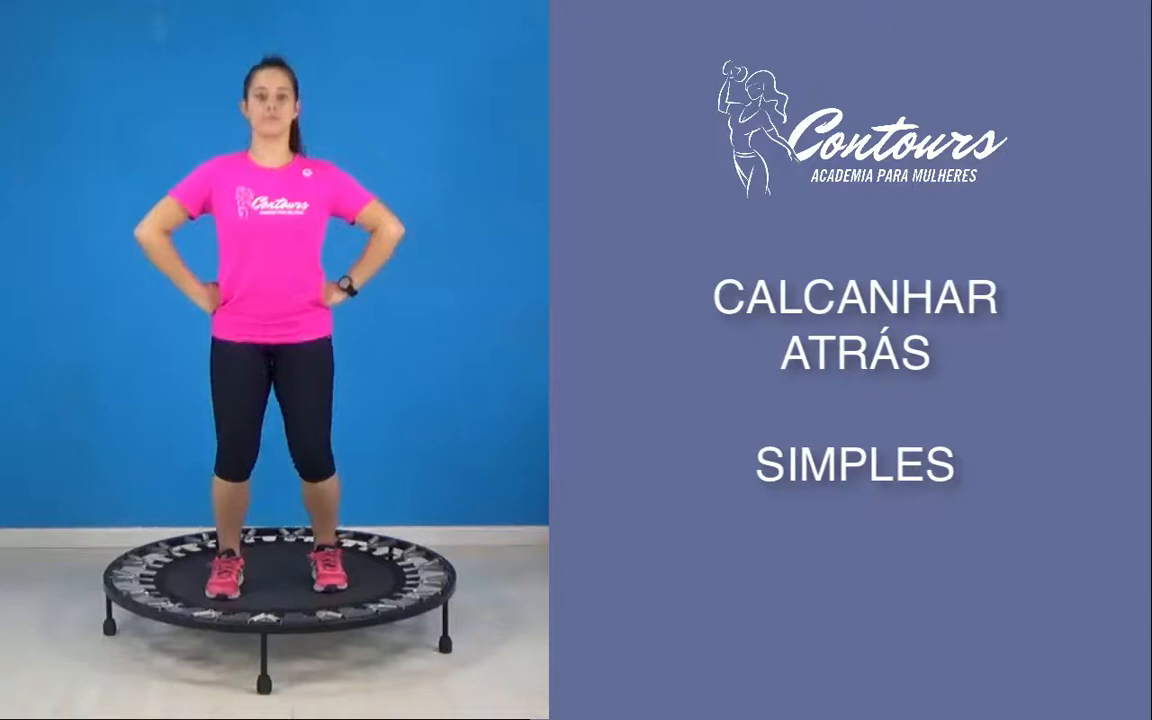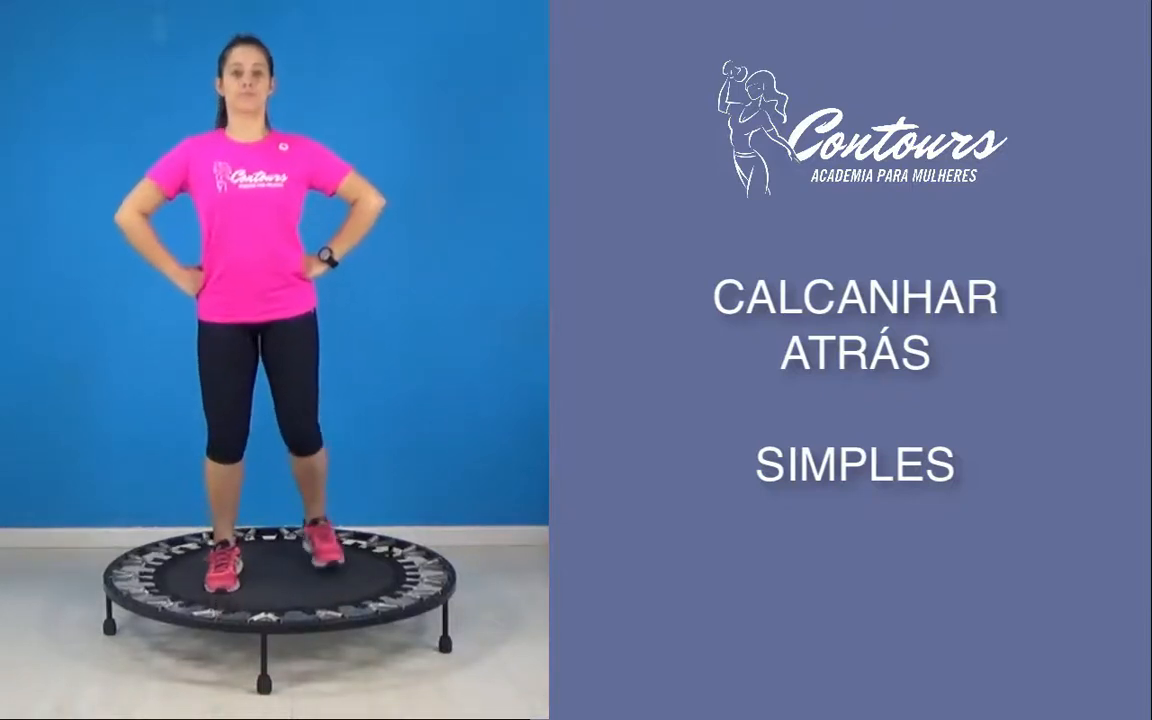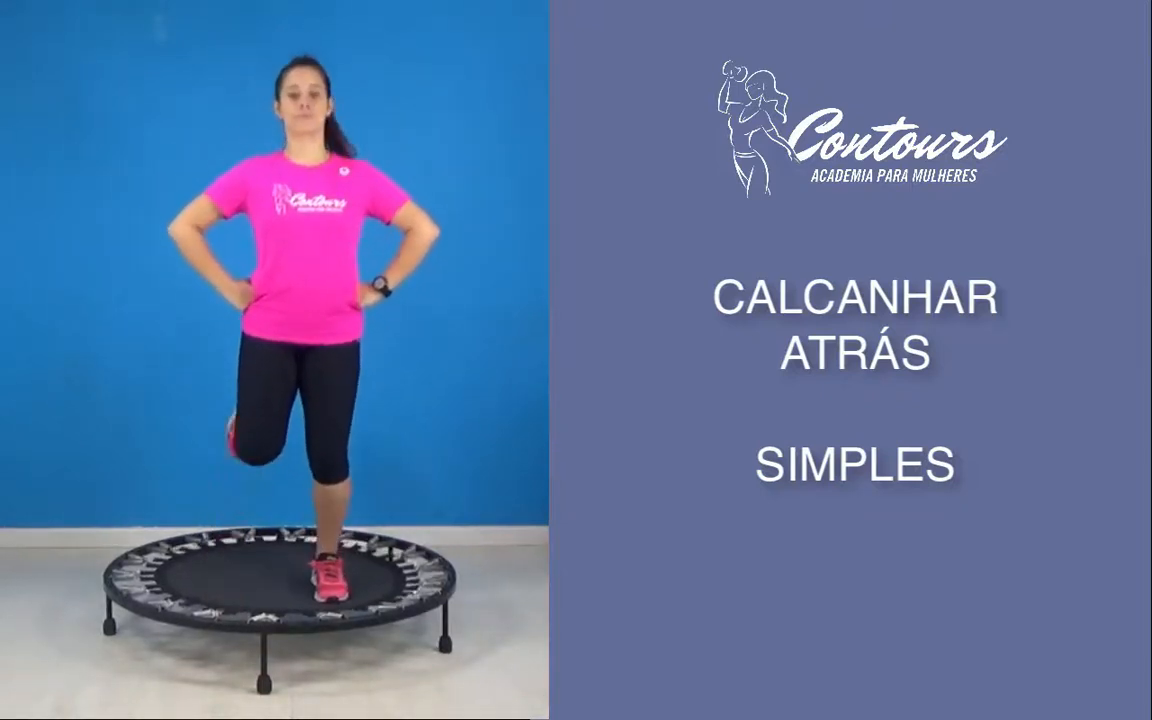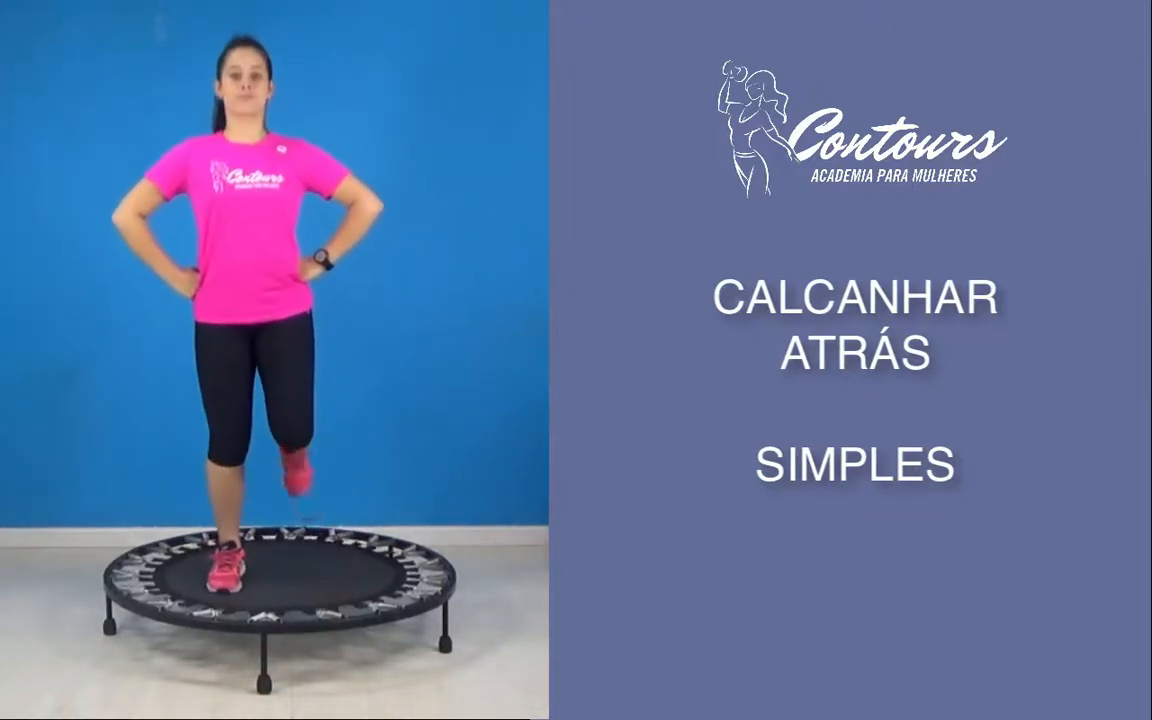
dt=0.7s
person 1, frame 1
left shoulder: (323, 178)
right shoulder: (217, 174)
left elbow: (390, 230)
right elbow: (150, 231)
left wrist: (346, 286)
right wrist: (198, 292)
left hip: (306, 339)
right hip: (236, 340)
left knee: (313, 456)
right knee: (235, 457)
left ankle: (326, 550)
right ankle: (228, 556)
person 1, frame 2
left shoulder: (301, 152)
right shoulder: (194, 153)
left elbow: (370, 200)
right elbow: (129, 214)
left wrist: (327, 260)
right wrist: (180, 275)
left hip: (291, 314)
right hip: (222, 318)
left knee: (301, 430)
right knee: (225, 437)
left ankle: (318, 525)
right ankle: (224, 548)
person 1, frame 3
left shoulder: (359, 177)
right shoulder: (252, 174)
left elbow: (424, 231)
right elbow: (183, 228)
left wrist: (379, 287)
right wrist: (229, 287)
left hip: (336, 339)
right hip: (267, 335)
left knee: (329, 458)
right knee: (259, 446)
left ankle: (328, 558)
right ankle: (247, 419)
person 1, frame 4
left shoulder: (298, 155)
right shoulder: (192, 155)
left elbow: (367, 204)
right elbow: (127, 215)
left wrist: (322, 261)
right wrist: (176, 276)
left hip: (287, 314)
right hip: (218, 319)
left knee: (293, 429)
right knee: (227, 439)
left ankle: (292, 455)
right ankle: (228, 548)
